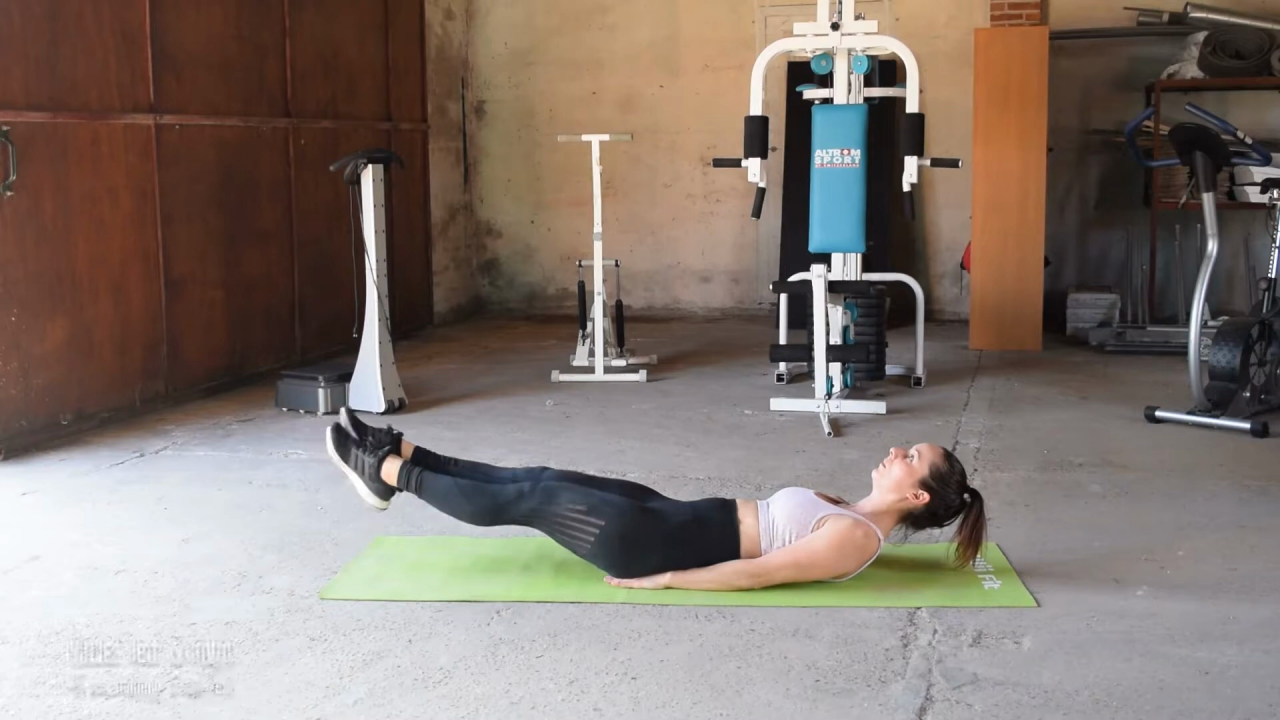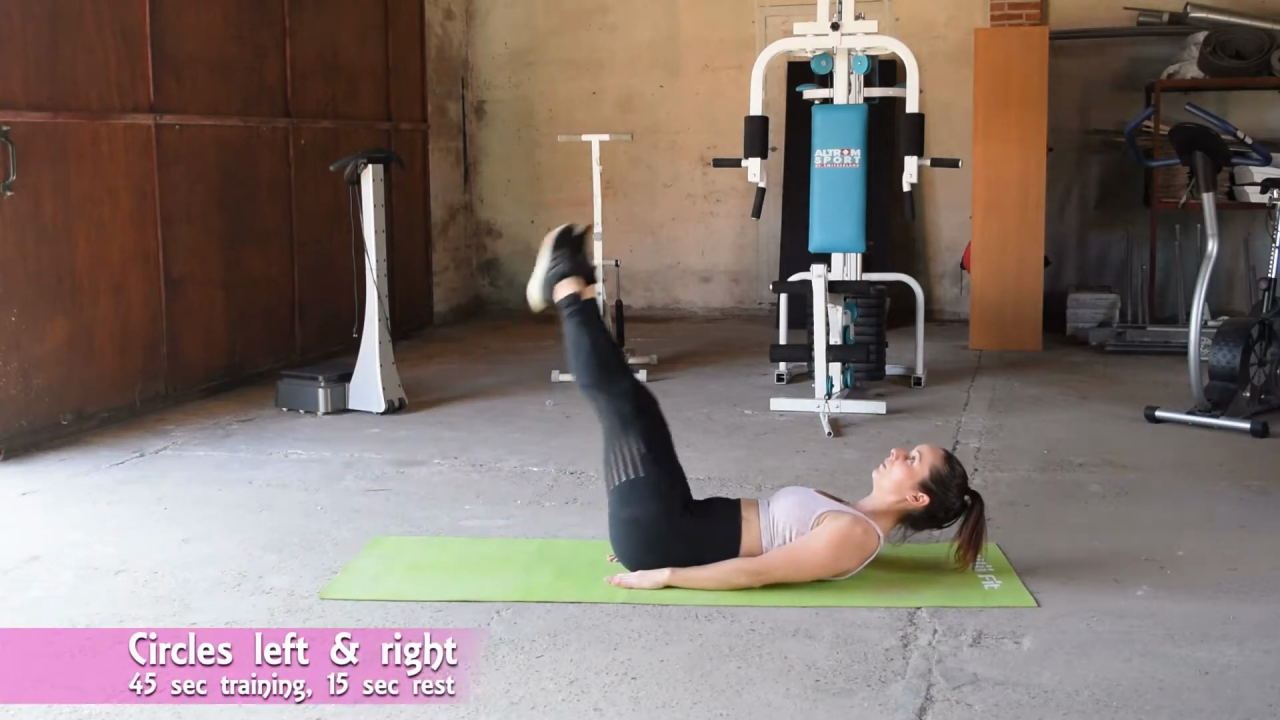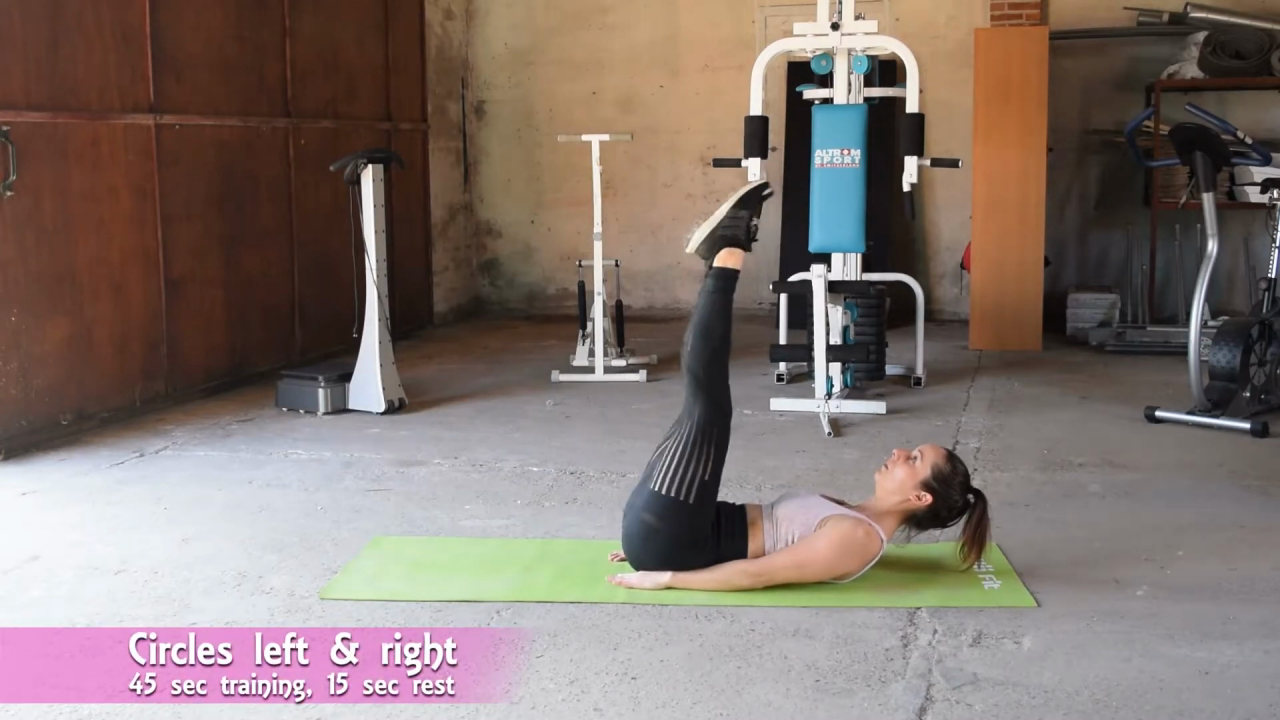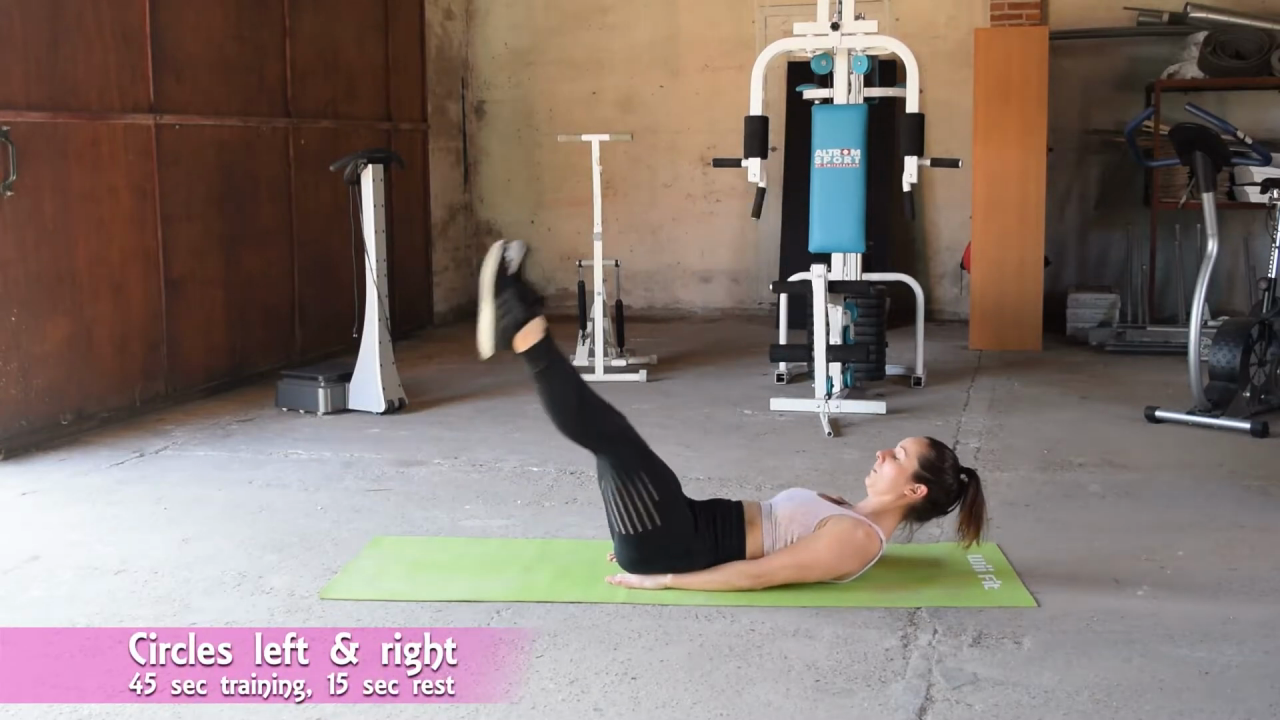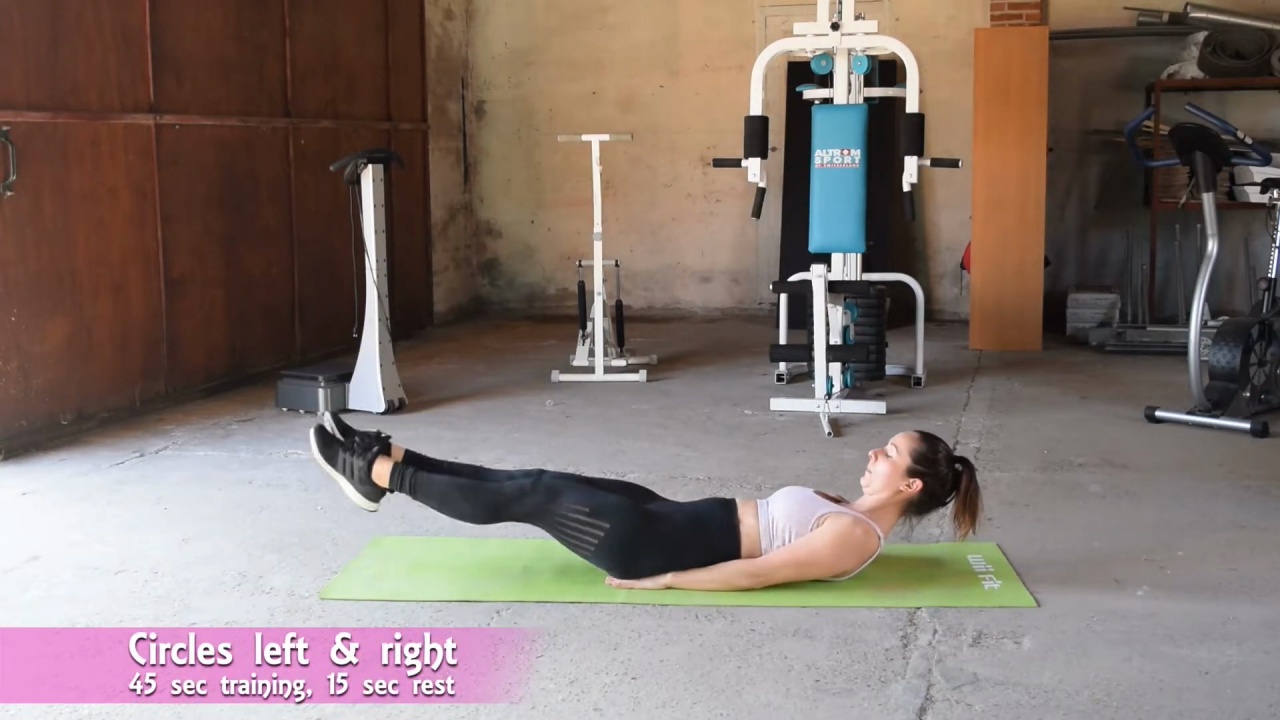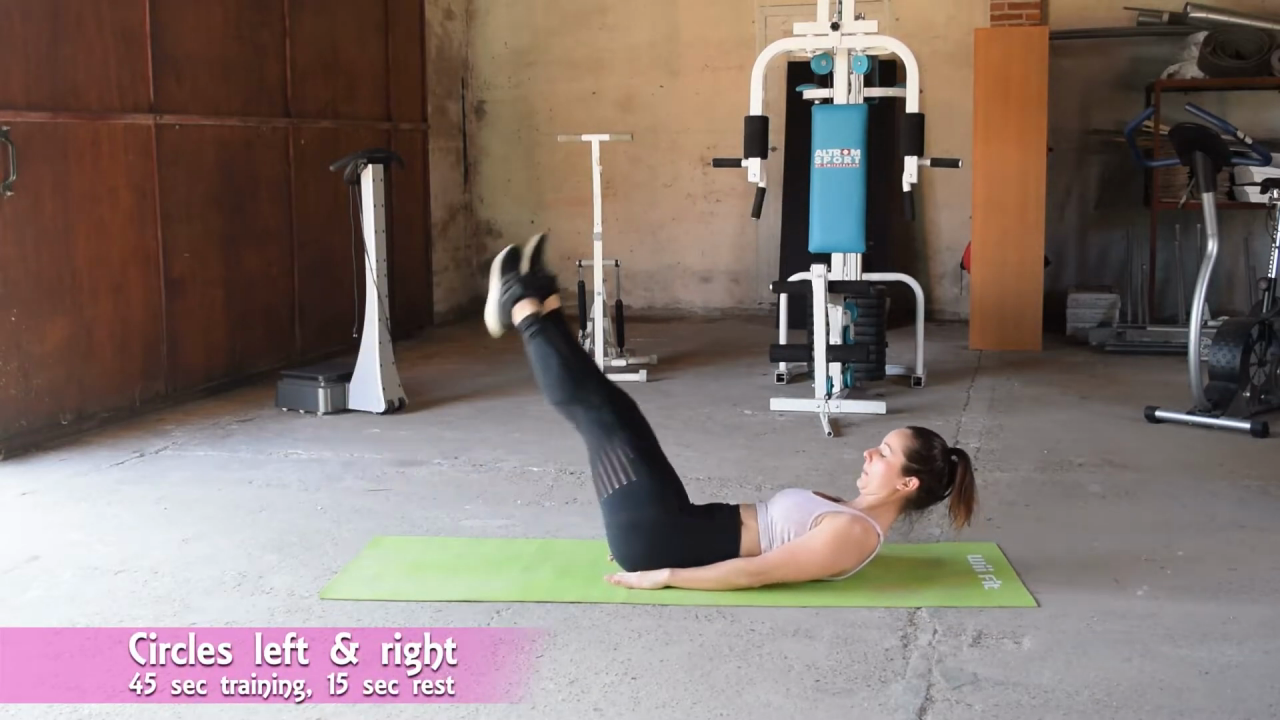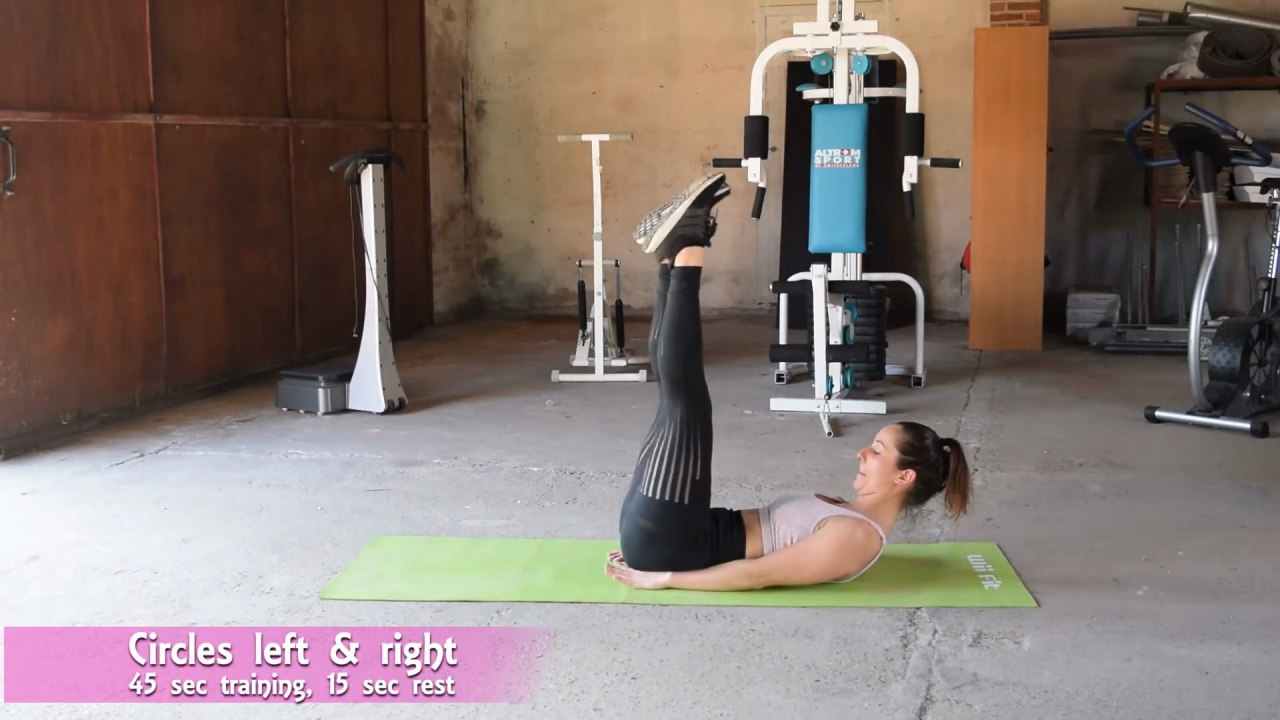
dt=0.4s
person 1, frame 1
left shoulder: (856, 537)
right shoulder: (848, 513)
left elbow: (759, 572)
left wrist: (663, 578)
left hip: (665, 543)
right hip: (679, 516)
left knee: (535, 499)
right knee: (547, 481)
left ankle: (392, 472)
right ankle: (396, 455)
person 1, frame 2
left shoulder: (854, 537)
right shoulder: (855, 514)
left elbow: (758, 573)
left wrist: (663, 575)
left hip: (665, 539)
right hip: (688, 528)
left knee: (620, 402)
right knee: (633, 403)
left ankle: (567, 286)
person 1, frame 3
left shoulder: (857, 537)
right shoulder: (855, 514)
left elbow: (760, 575)
left wrist: (664, 577)
left hip: (666, 546)
left knee: (707, 397)
left ankle: (729, 253)
right ankle: (726, 253)
person 1, frame 4
left shoulder: (859, 539)
right shoulder: (849, 513)
left elbow: (759, 573)
left wrist: (664, 578)
left hip: (672, 549)
right hip: (694, 526)
left knee: (608, 437)
left ankle: (522, 327)
right ankle: (524, 325)
person 1, frame 5
left shoulder: (855, 535)
right shoulder: (846, 510)
left elbow: (757, 572)
left wrist: (661, 578)
left hip: (670, 544)
right hip: (677, 521)
left knee: (532, 495)
right knee: (540, 485)
left ankle: (379, 471)
right ankle: (382, 460)
person 1, frame 6
left shoulder: (852, 535)
right shoulder: (854, 512)
left elbow: (756, 573)
left wrist: (661, 576)
left hip: (665, 540)
right hip: (689, 531)
left knee: (592, 409)
right knee: (610, 405)
left ankle: (522, 307)
person 1, frame 7
left shoulder: (857, 537)
right shoulder: (852, 513)
left elbow: (758, 575)
left wrist: (659, 578)
left hip: (664, 549)
left knee: (685, 396)
left ankle: (687, 251)
